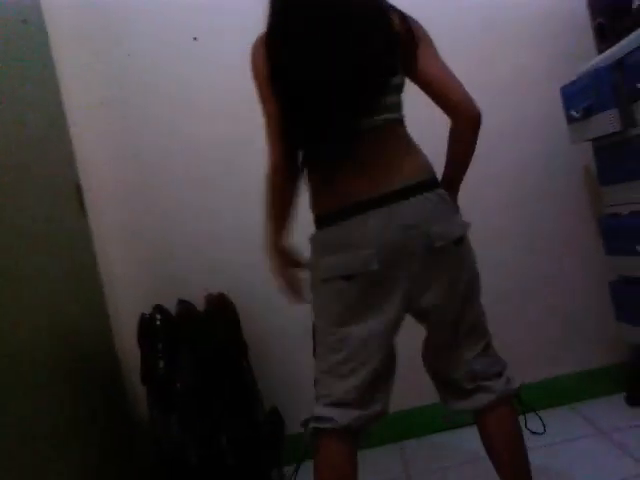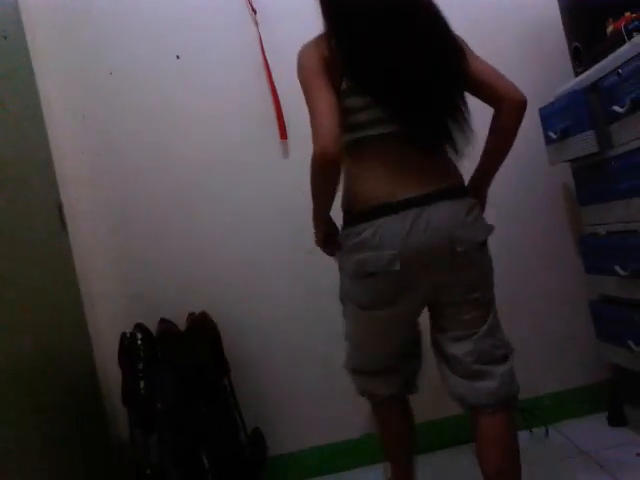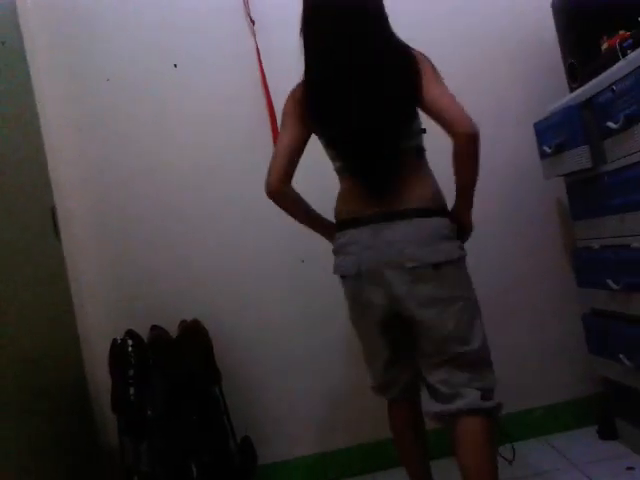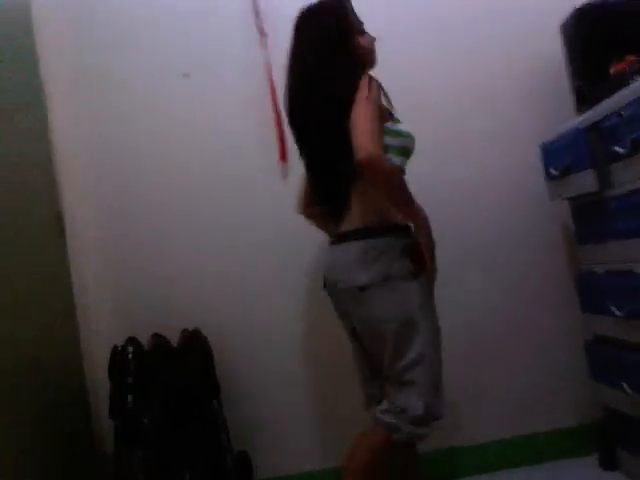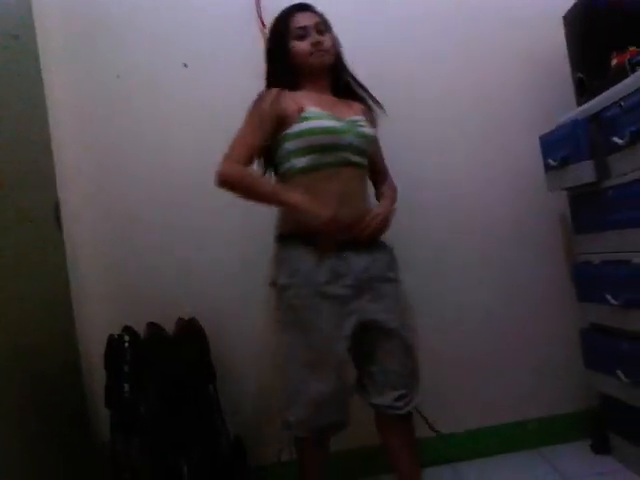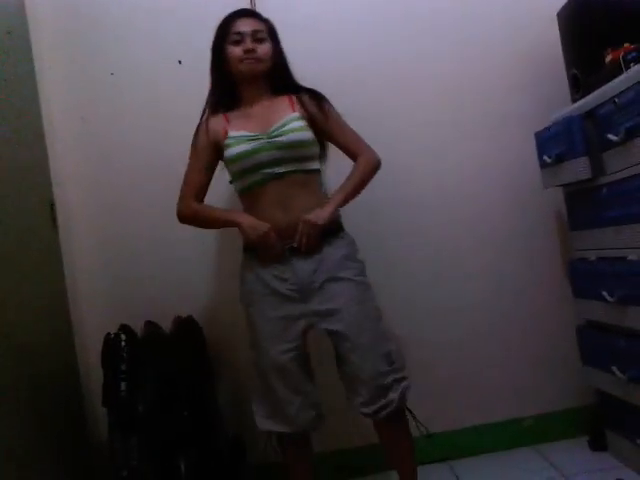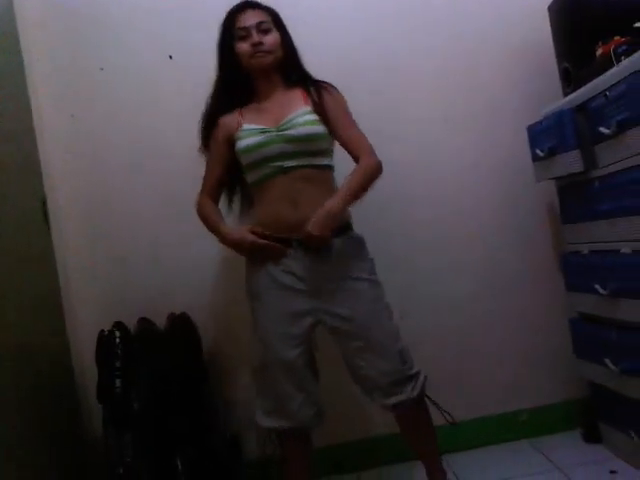
dt=0.4s
person 1, frame 1
left shoulder: (272, 47)
left elbow: (283, 164)
right elbow: (465, 112)
left wrist: (276, 241)
right wrist: (447, 193)
left hip: (345, 238)
right hip: (425, 215)
left knee: (341, 402)
right knee: (477, 373)
person 1, frame 2
left shoulder: (321, 53)
left elbow: (327, 150)
right elbow: (512, 101)
left wrist: (320, 221)
right wrist: (478, 187)
left hip: (376, 236)
right hip: (452, 218)
left knee: (384, 383)
right knee: (485, 377)
person 1, frame 3
left shoulder: (307, 94)
right shoulder: (407, 63)
left elbow: (276, 184)
right elbow: (464, 130)
left wrist: (328, 229)
right wrist: (464, 207)
left hip: (358, 248)
right hip: (424, 236)
left knee: (397, 385)
right knee: (464, 387)
person 1, frame 4
left shoulder: (315, 108)
right shoulder: (362, 87)
left elbow: (310, 203)
right elbow: (368, 155)
right wrist: (418, 218)
left hip: (345, 261)
right hip: (382, 257)
left knee: (393, 397)
right knee: (412, 403)
person 1, frame 5
left shoulder: (360, 107)
right shoulder: (278, 101)
left elbow: (382, 176)
right elbow: (229, 172)
left wrist: (386, 203)
right wrist: (299, 204)
left hip: (370, 258)
right hip: (308, 263)
left knee: (394, 387)
right knee: (316, 396)
person 1, frame 6
left shoulder: (305, 103)
right shoulder: (216, 126)
left elbow: (368, 158)
right elbow: (187, 206)
left wrist: (330, 207)
right wrist: (240, 219)
left hip: (330, 257)
right hip: (266, 272)
left knee: (378, 377)
right knee: (285, 398)
person 1, frame 7
left shoulder: (319, 95)
right shoulder: (228, 121)
left elbow: (370, 161)
right elbow: (205, 199)
left wrist: (334, 207)
right wrist: (227, 232)
left hip: (338, 252)
right hip: (273, 266)
left knee: (391, 370)
right knee: (287, 392)
